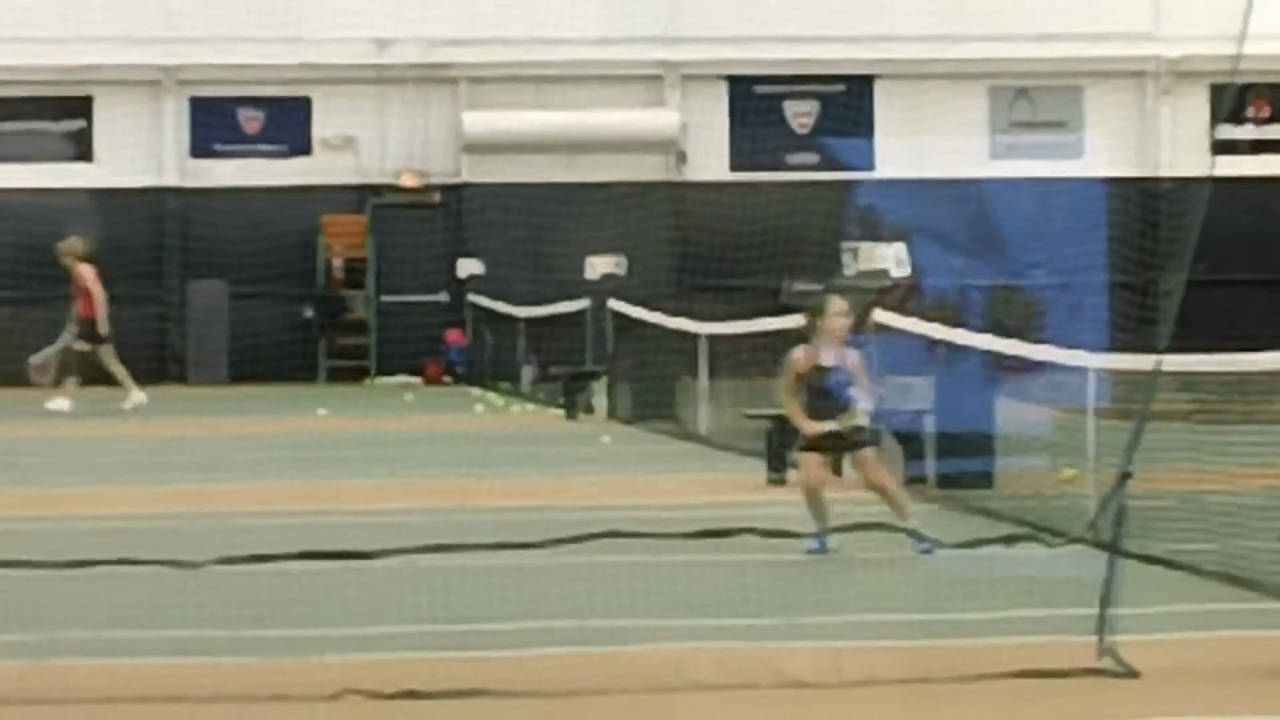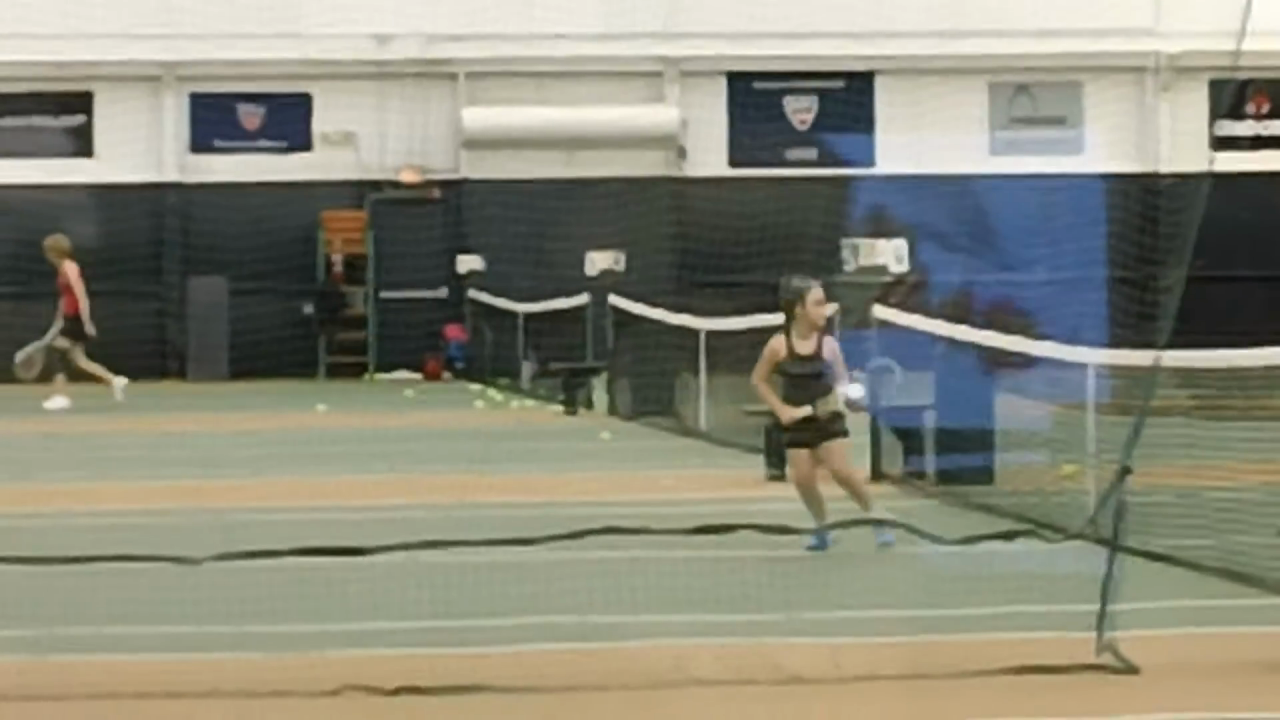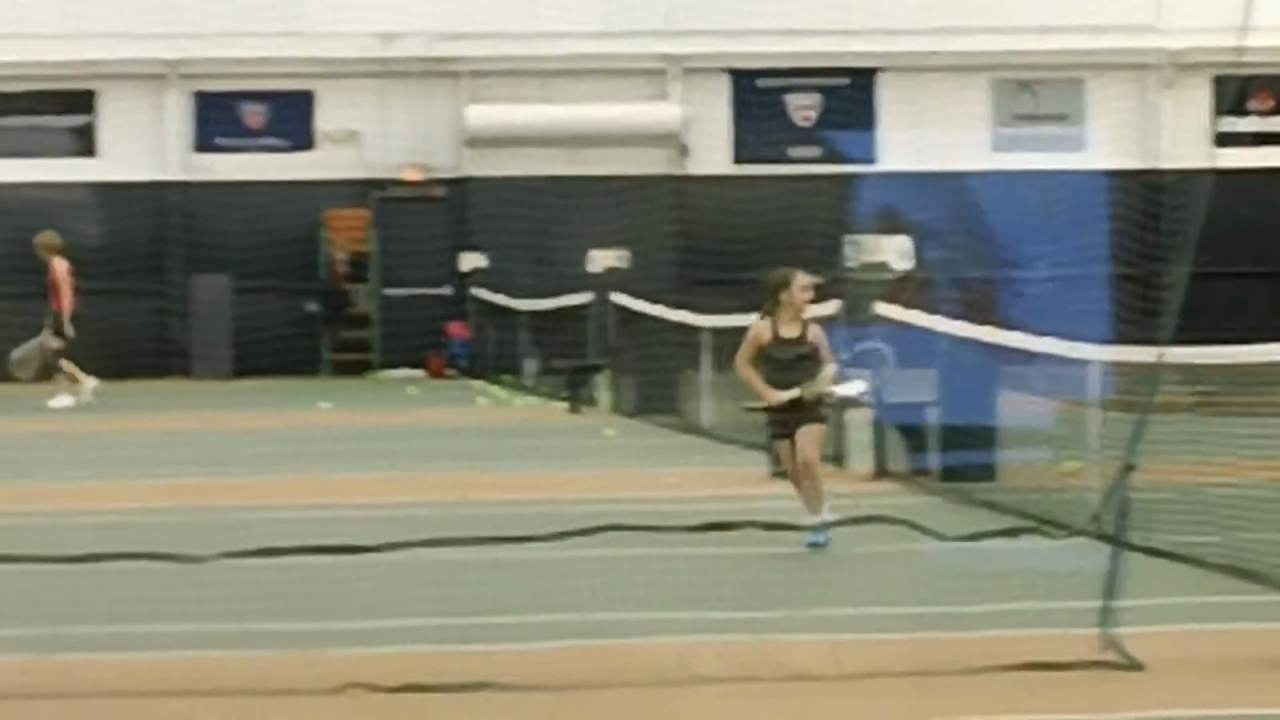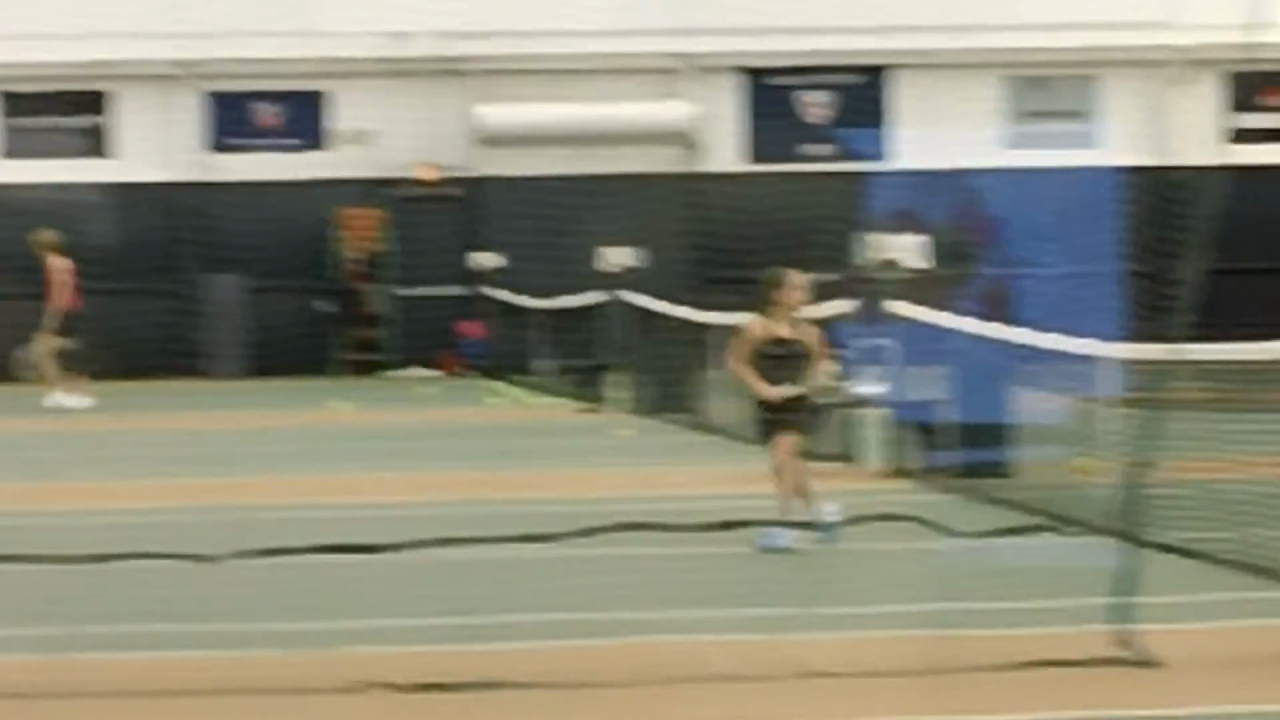
dt=0.1s
person 1, frame 1
left shoulder: (851, 356)
right shoulder: (800, 357)
left elbow: (865, 392)
right elbow: (786, 393)
left wrist: (859, 414)
right wrist: (803, 423)
left hip: (853, 428)
right hip: (817, 431)
left knee: (879, 482)
right knee: (809, 482)
left ankle: (914, 530)
right ankle: (822, 532)
person 1, frame 2
left shoulder: (829, 344)
right shoulder: (778, 345)
left elbow: (843, 380)
right elbow: (758, 380)
left wrist: (837, 399)
right wrist: (781, 409)
left hip: (828, 418)
right hip: (795, 420)
left knee: (842, 472)
right knee: (803, 479)
left ankle: (876, 519)
right ankle: (822, 528)
person 1, frame 3
left shoulder: (813, 332)
right shoulder: (761, 330)
left elbow: (830, 365)
right elbow: (742, 364)
left wrist: (822, 382)
right wrist: (767, 392)
left hip: (809, 406)
right hip: (780, 410)
left knee: (808, 460)
right knee: (793, 468)
left ankle: (820, 519)
right ankle: (819, 518)
person 1, frame 4
left shoulder: (806, 332)
right shoulder: (755, 328)
left elbow: (819, 363)
right elbow: (736, 361)
left wrist: (808, 382)
right wrist: (762, 388)
left hip: (796, 406)
right hip: (771, 407)
left knee: (783, 465)
right knee: (784, 467)
left ankle: (782, 528)
right ankle: (823, 512)
